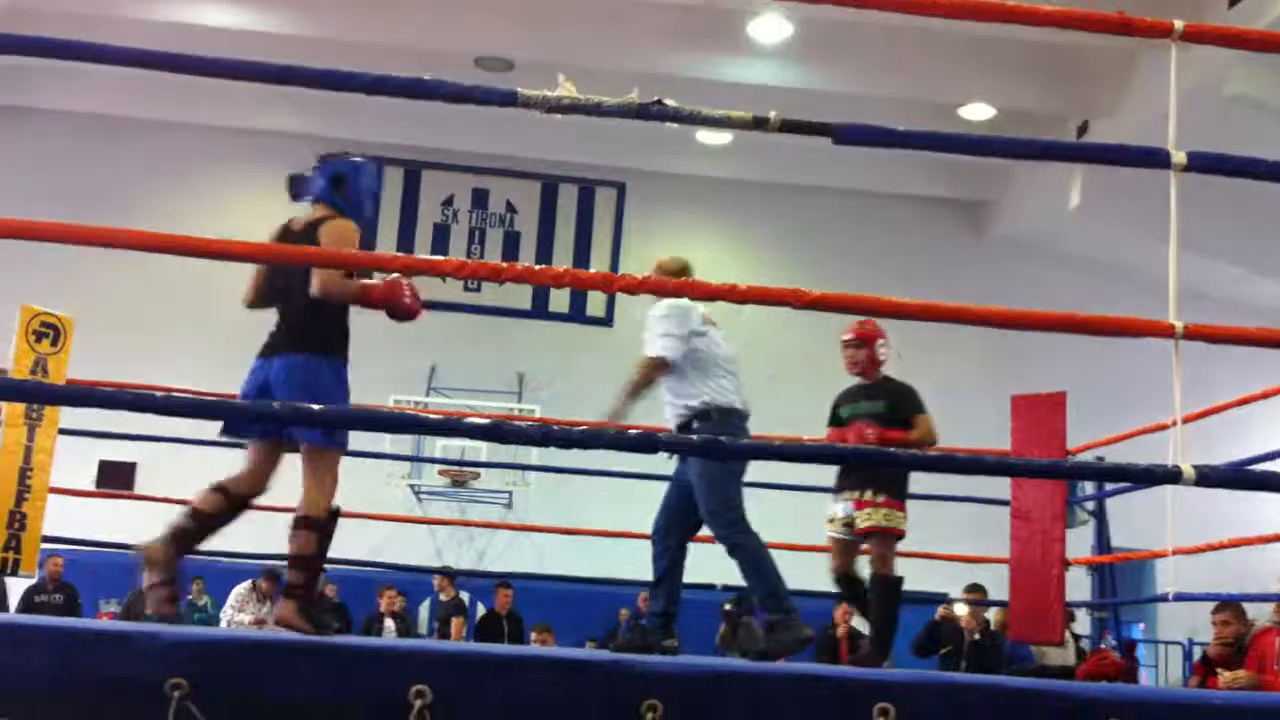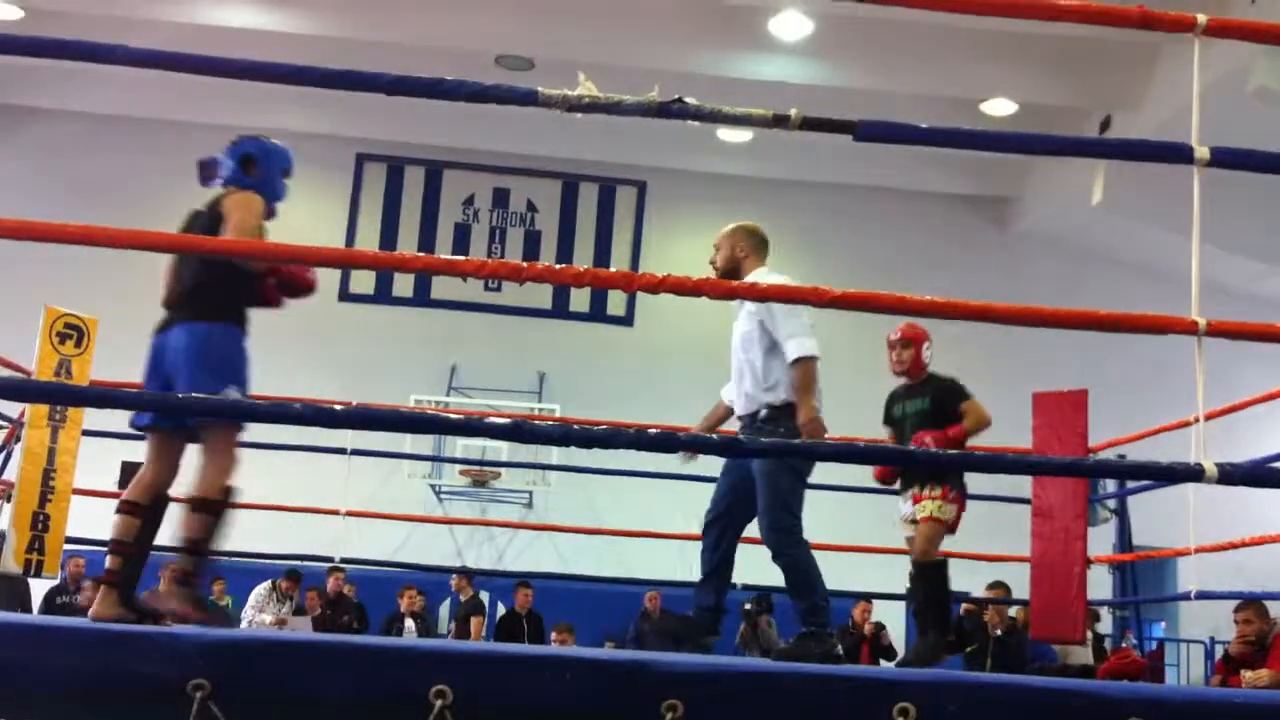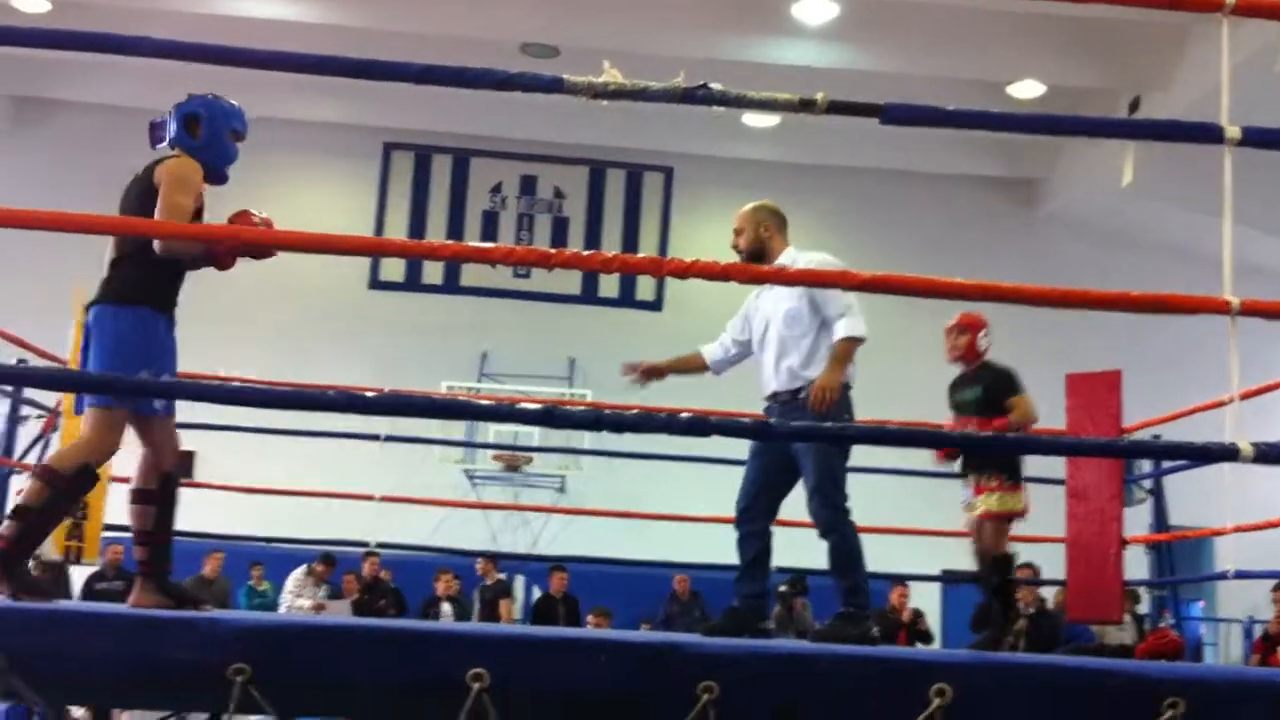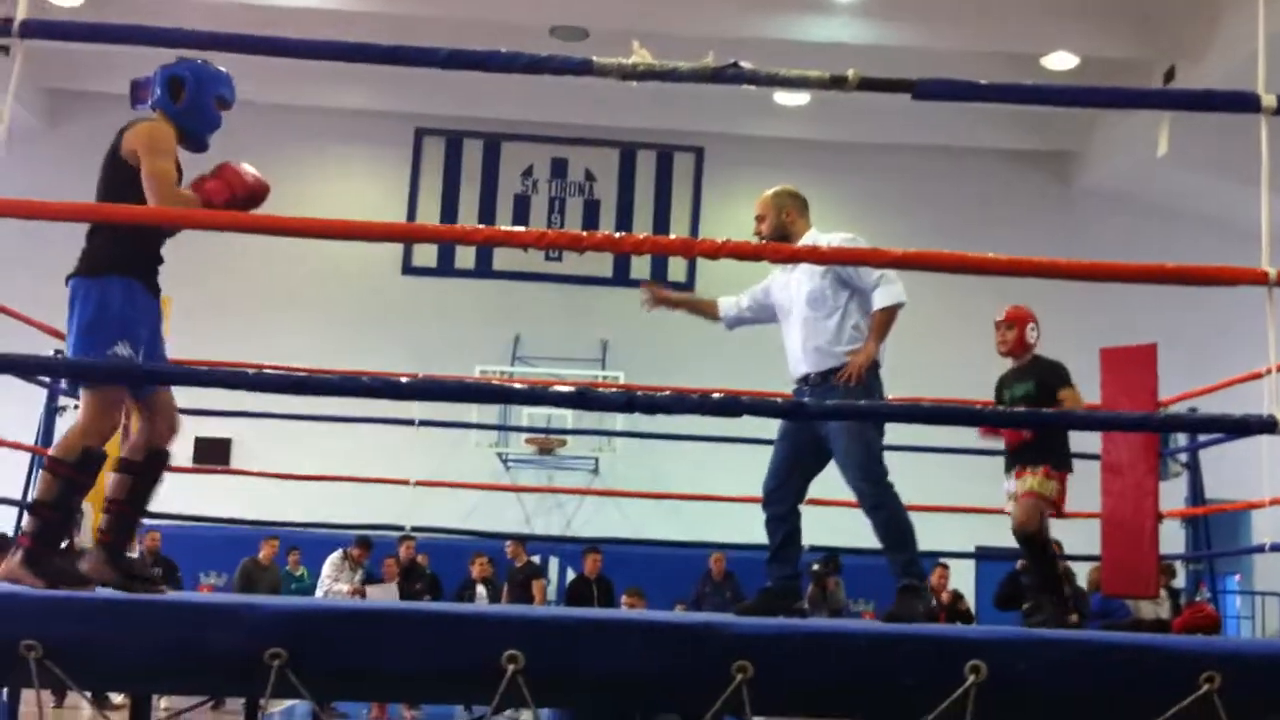
dt=0.4s
person 1, frame 1
left shoulder: (286, 232)
right shoulder: (341, 230)
left elbow: (253, 297)
right elbow: (324, 286)
right wrist: (380, 294)
left hip: (274, 359)
right hip: (316, 361)
left knee: (254, 473)
right knee: (321, 483)
left ankle: (168, 548)
right ankle: (294, 599)
person 1, frame 2
left shoulder: (198, 218)
right shoulder: (246, 201)
right elbow: (237, 246)
left wrist: (252, 291)
right wrist: (283, 270)
left hip: (172, 334)
right hip: (212, 333)
left knee: (159, 466)
right knee: (218, 459)
left ankle: (114, 592)
right ankle: (185, 585)
person 1, frame 3
left shoulder: (150, 178)
right shoulder: (183, 169)
right elbow: (169, 240)
left wrist: (206, 252)
right wrist: (226, 242)
left hip: (125, 314)
right hip: (135, 314)
left knee: (163, 450)
right knee: (99, 438)
left ankle: (153, 583)
person 1, frame 4
left shoulder: (150, 144)
right shoulder: (154, 131)
right elbow: (166, 205)
left wrist: (206, 202)
right wrist: (217, 192)
left hip: (131, 291)
right hip: (110, 286)
left knee: (159, 422)
right knee: (100, 420)
left ankle: (106, 553)
person 2, frame 1
left shoulder: (668, 308)
right shoulder: (697, 314)
left elbow: (658, 357)
left wrist: (623, 403)
right wrist: (680, 438)
left hip: (710, 430)
right hip: (704, 435)
left knee: (729, 526)
right knee: (668, 534)
left ankle: (786, 622)
right ankle: (658, 631)
person 2, frame 2
left shoulder: (772, 290)
right shoulder: (747, 306)
left elbow: (802, 346)
left wrist: (807, 402)
right wrist: (705, 427)
left hip: (780, 427)
right hip: (752, 432)
left knee: (780, 533)
right knee: (719, 526)
left ankle: (818, 635)
right ankle: (705, 623)
person 2, frame 3
left shoulder: (816, 268)
right shoulder: (759, 297)
left elbow: (851, 322)
right elbow: (722, 351)
left wrist: (832, 372)
right wrist: (665, 367)
left hip: (818, 408)
right hip: (778, 412)
left knee: (828, 511)
right knee: (751, 512)
left ankle: (855, 615)
right ankle: (750, 608)
person 2, frame 4
left shoulder: (839, 248)
right shoulder: (780, 279)
left elbow: (889, 289)
right elbow: (733, 309)
left wrist: (870, 347)
right wrist: (677, 300)
left hip: (847, 388)
right hip: (807, 394)
left knee: (870, 487)
right knee: (779, 494)
left ankle: (912, 588)
right ankle: (783, 588)
person 3, frame 1
left shoulder: (899, 392)
right shoulder: (844, 399)
left elbow: (928, 436)
right elbow: (832, 441)
left wrist: (880, 437)
right wrist: (835, 447)
left hip: (884, 491)
right hip: (848, 490)
left knee: (881, 564)
right knee: (840, 570)
left ankle: (879, 645)
right ankle: (880, 627)
person 3, frame 2
left shoulder: (944, 387)
right shoulder: (894, 398)
left elbow: (981, 418)
left wrist: (943, 438)
right wrist: (888, 463)
left hip: (942, 484)
right hip: (911, 487)
left knee: (926, 553)
right knee: (919, 566)
left ankle: (936, 634)
right ankle: (928, 637)
person 3, frame 3
left shoulder: (998, 376)
right shoulder: (956, 385)
left elbow: (1027, 416)
left wrist: (985, 430)
right wrist: (949, 443)
left hip: (999, 471)
right hip: (974, 473)
left knee: (992, 547)
right knee: (982, 548)
left ankle: (999, 623)
right ankle: (1004, 615)
person 3, frame 4
left shoulder: (1049, 370)
right shoulder: (1005, 380)
left elbow: (1075, 408)
left wrist: (1033, 424)
right wrist: (992, 427)
left hip: (1047, 463)
right hip: (1017, 465)
left knee: (1022, 523)
right knee: (1036, 535)
left ankle: (1050, 596)
right ankle: (1059, 606)
